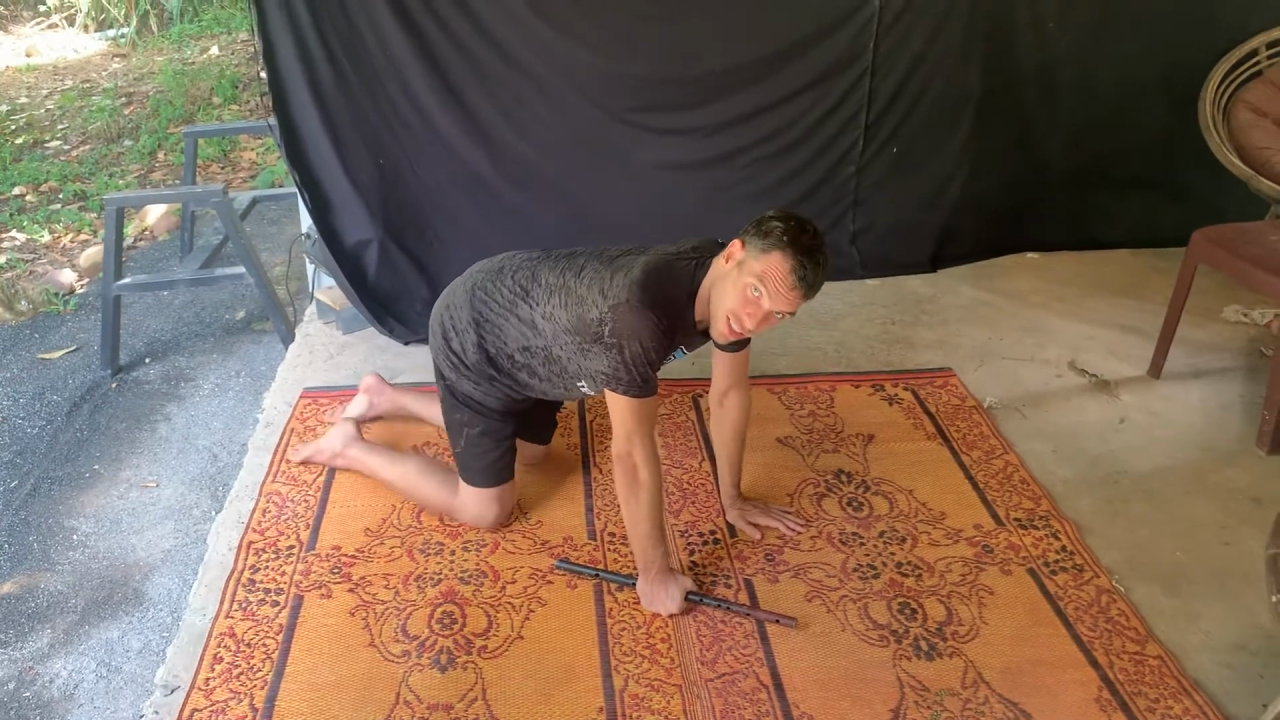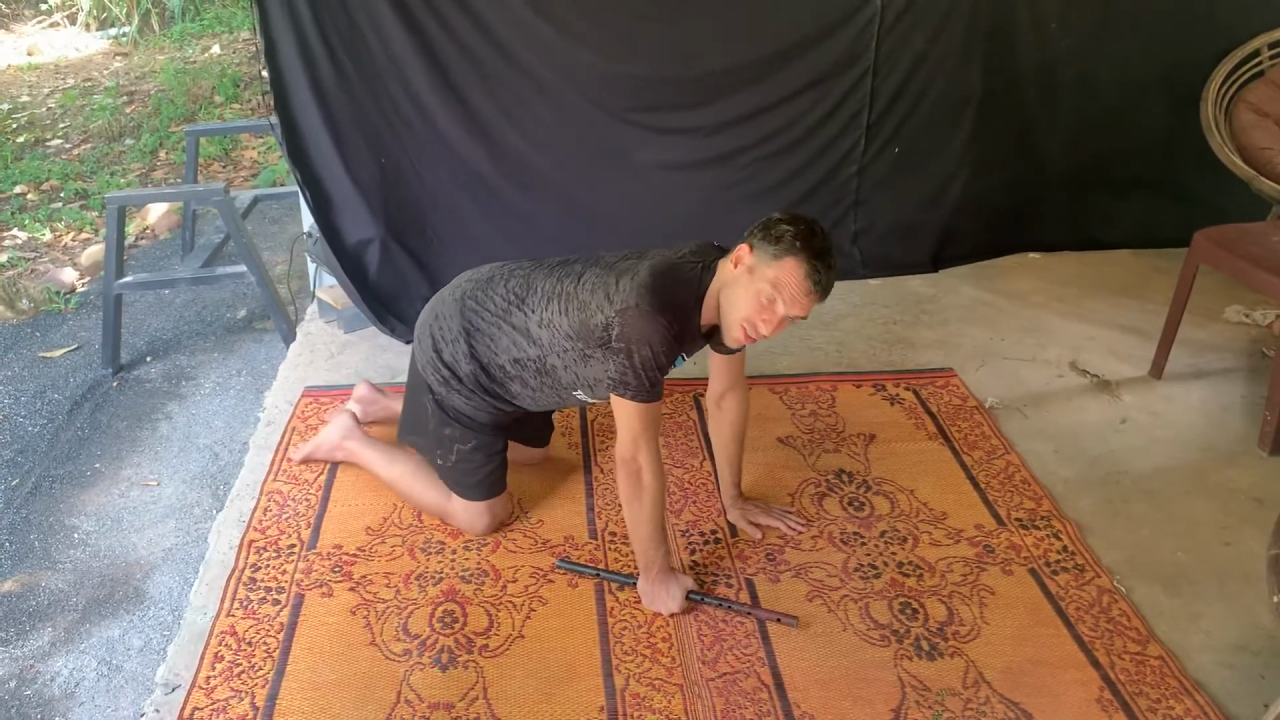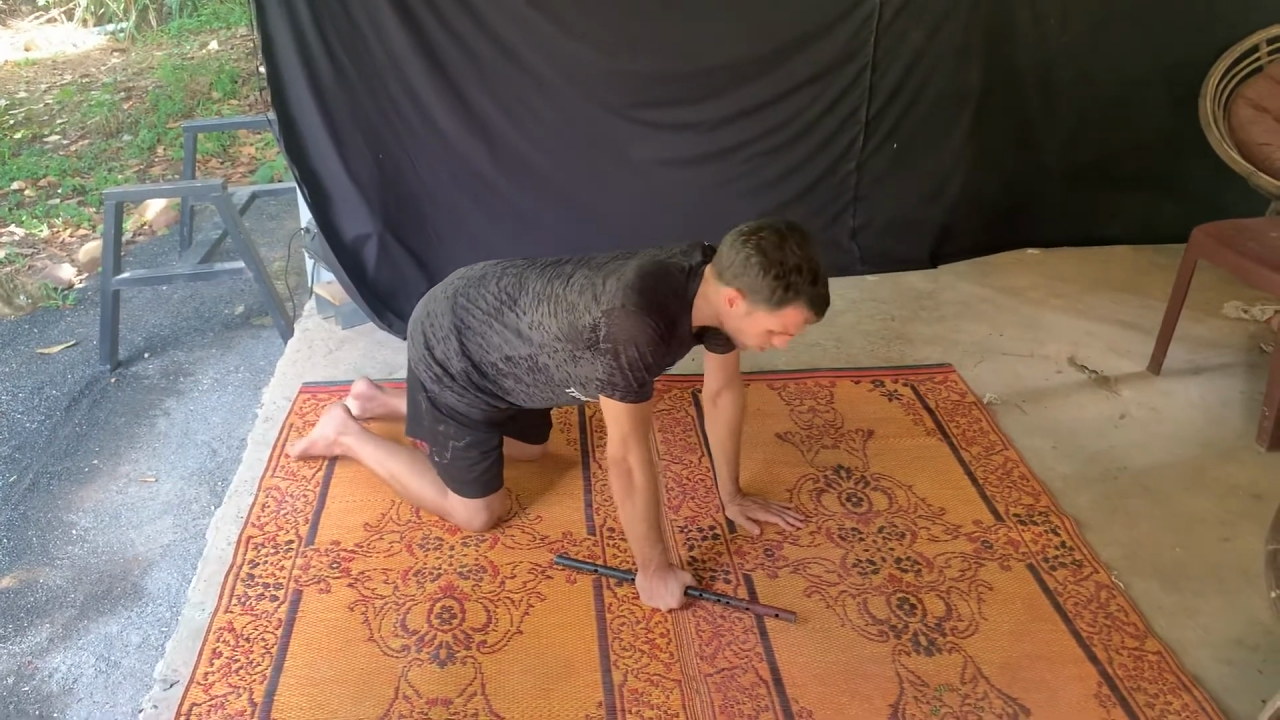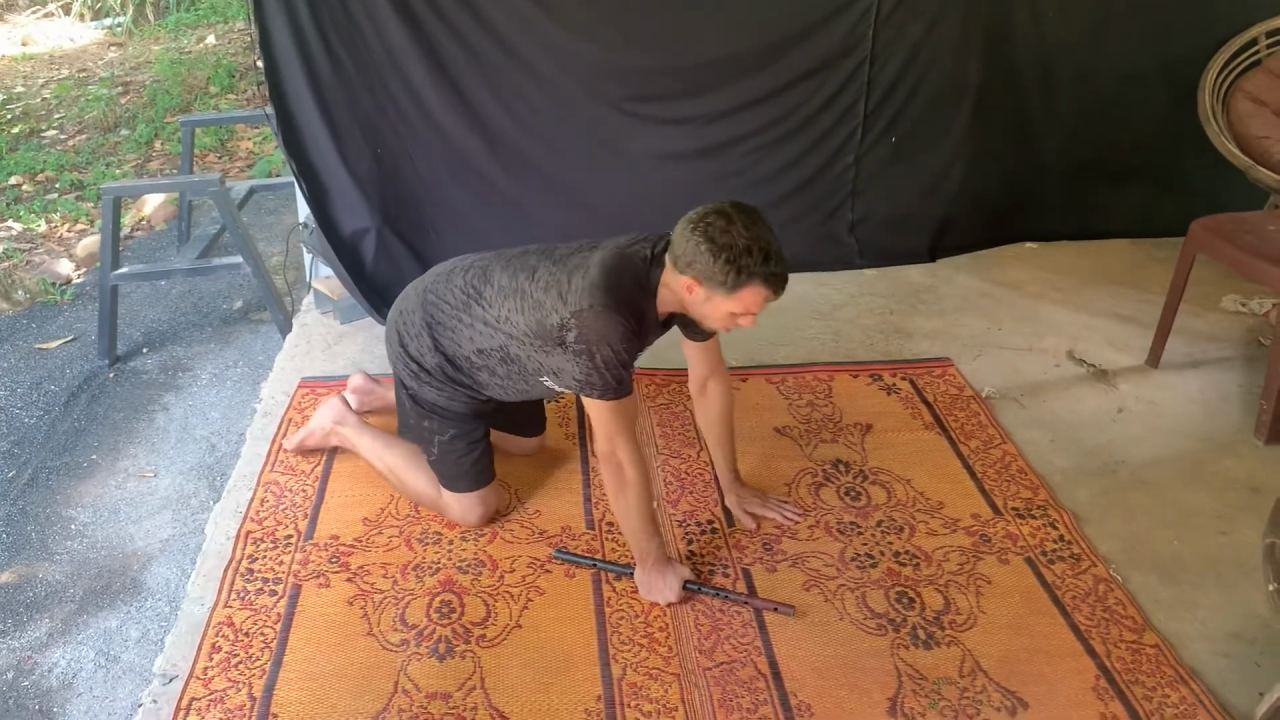
dt=0.4s
person 1, frame 1
left shoulder: (730, 288)
right shoulder: (638, 312)
left elbow: (729, 394)
right elbow: (633, 454)
left wrist: (732, 498)
right wrist: (654, 573)
left hip: (523, 316)
right hip: (473, 333)
left knee: (531, 448)
right knee: (487, 509)
left ankle: (385, 397)
right ankle: (350, 447)
person 1, frame 2
left shoulder: (727, 288)
right shoulder: (646, 317)
left elbow: (726, 395)
right elbow: (636, 458)
left wrist: (732, 499)
right wrist: (655, 573)
left hip: (506, 325)
right hip: (460, 344)
left knee: (529, 450)
right knee: (482, 515)
left ankle: (380, 403)
right ankle: (351, 441)
person 1, frame 3
left shoulder: (717, 280)
right shoulder: (631, 320)
left elbow: (723, 391)
right elbow: (627, 457)
left wrist: (731, 495)
right wrist: (653, 569)
left hip: (502, 324)
right hip: (454, 343)
left knee: (528, 446)
right knee: (480, 511)
left ankle: (379, 399)
right ankle: (347, 434)
person 1, frame 4
left shoulder: (688, 267)
right shoulder: (603, 317)
left elbow: (708, 381)
right elbow: (616, 452)
left wrist: (732, 485)
right wrist: (651, 564)
left hip: (485, 322)
right hip: (431, 339)
left knee: (525, 441)
right knee: (473, 507)
left ankle: (374, 393)
right ankle: (343, 425)
